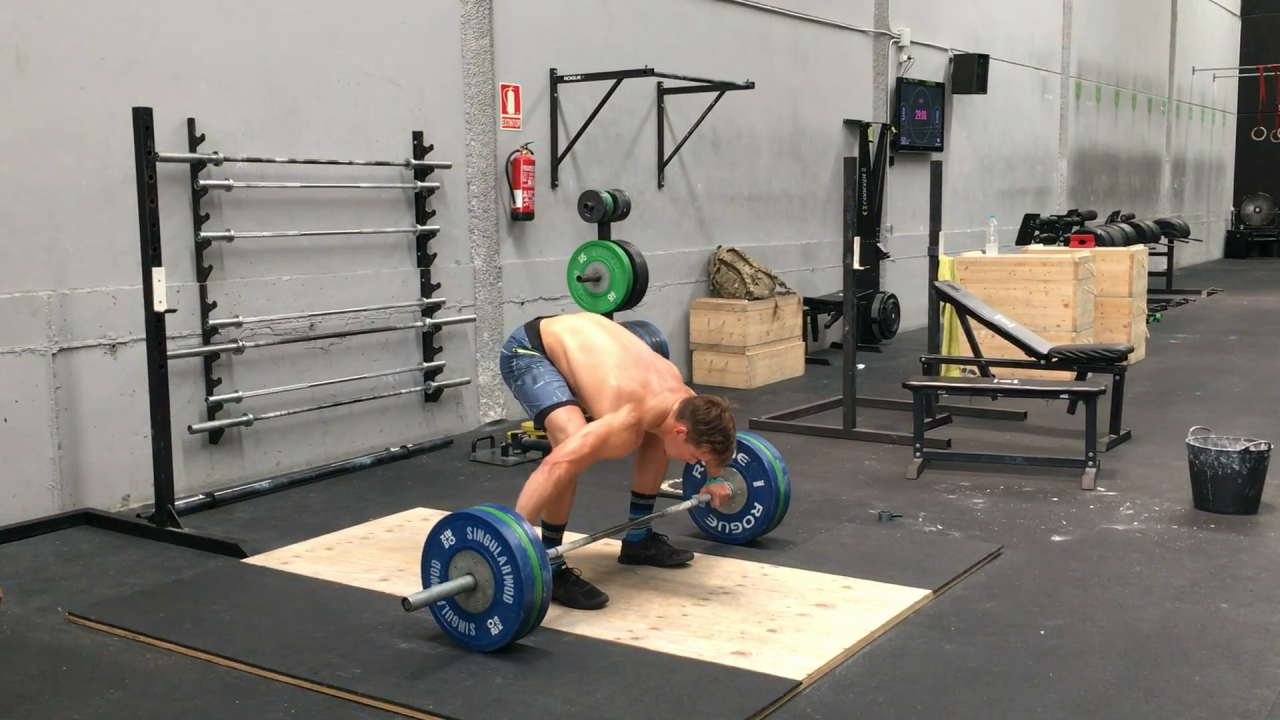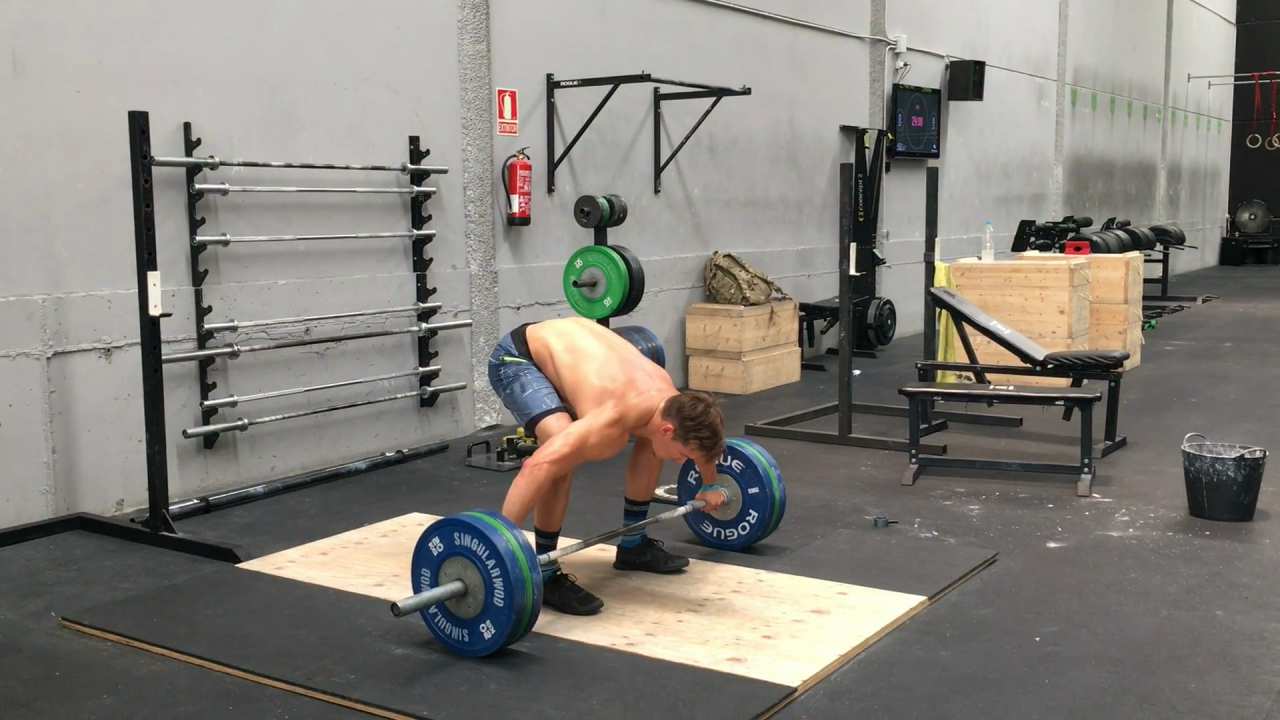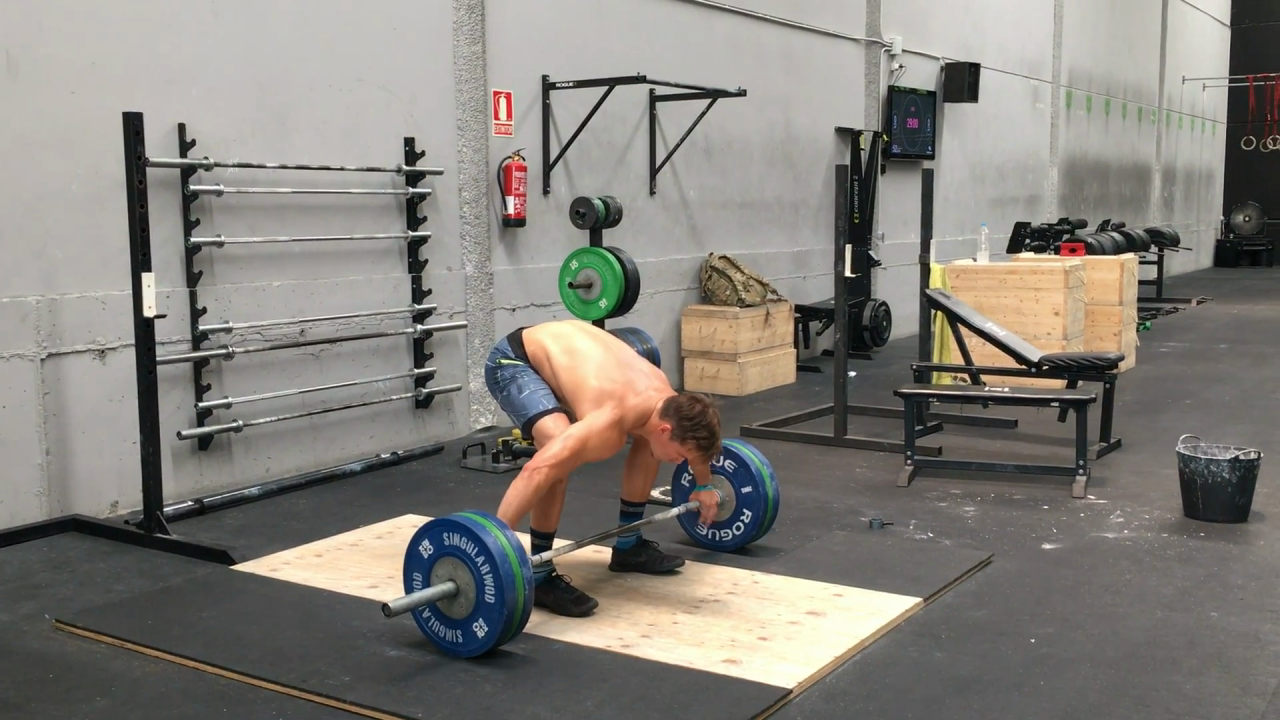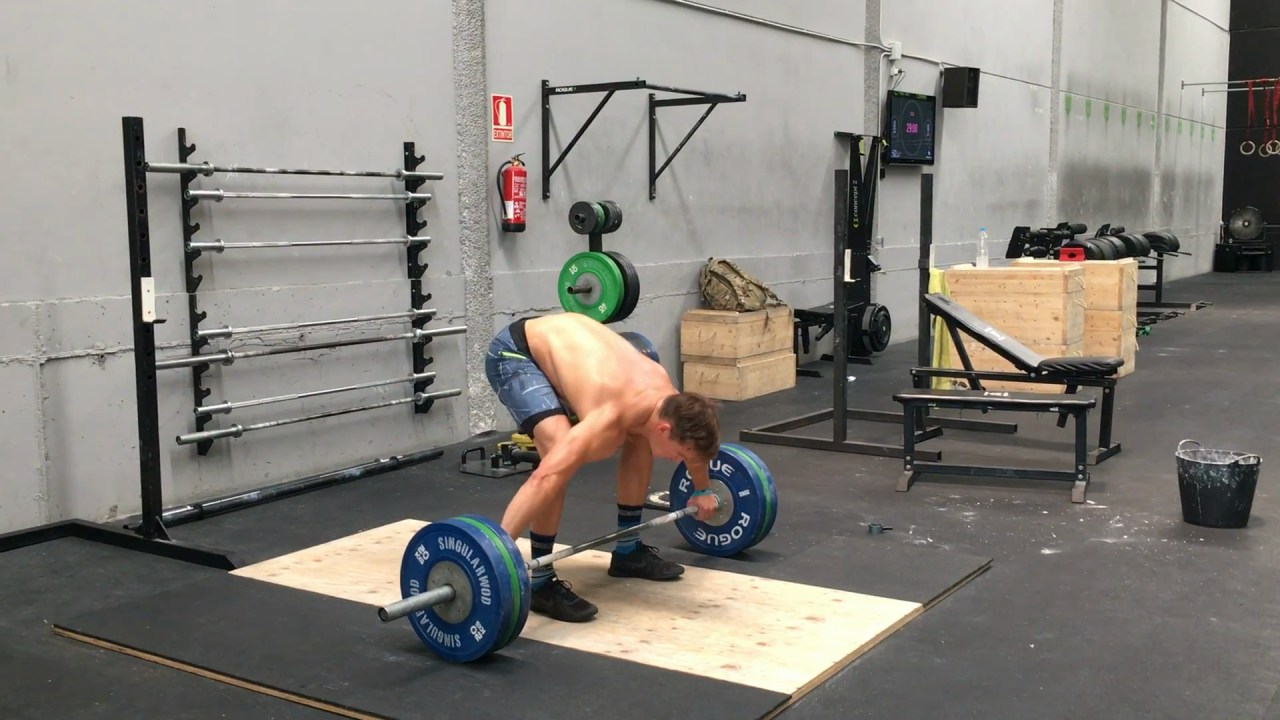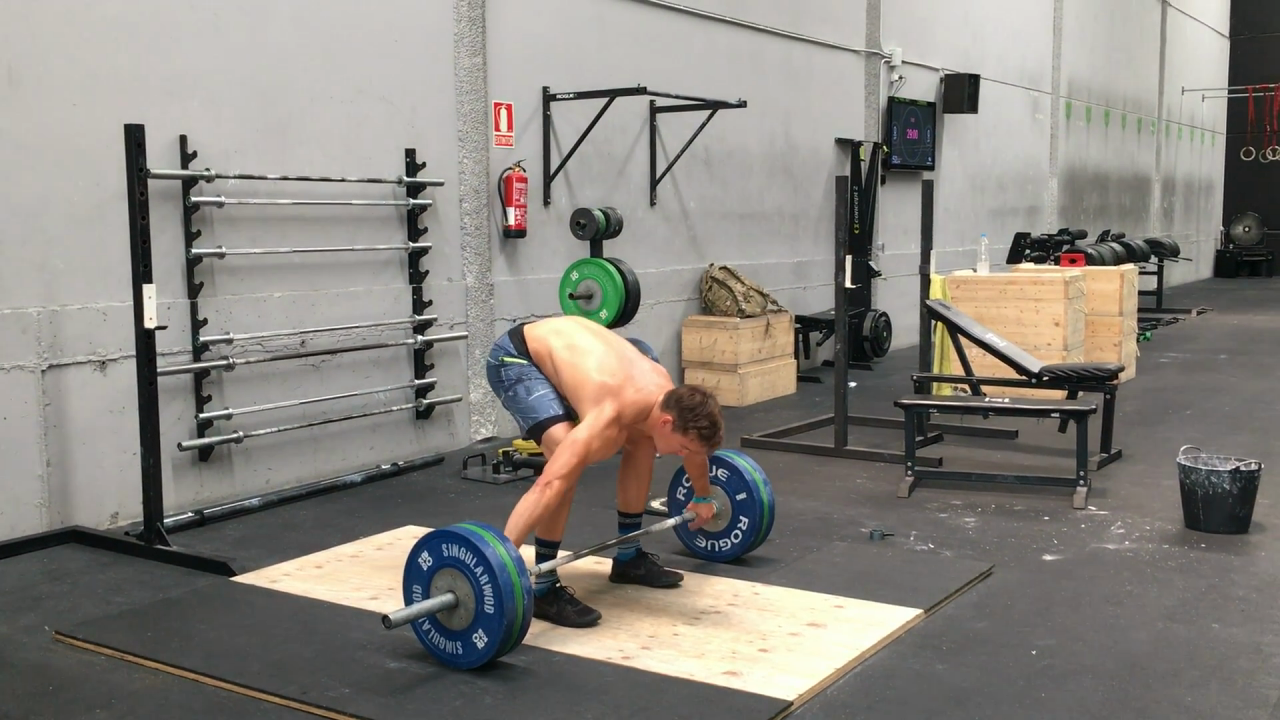
dt=0.5s
person 1, frame 1
left shoulder: (683, 400)
right shoulder: (626, 425)
left elbow: (709, 430)
right elbow: (554, 466)
left wrist: (714, 478)
right hip: (528, 351)
right knee: (572, 439)
left ankle: (638, 540)
right ankle: (550, 569)
person 1, frame 2
left shoulder: (671, 403)
right shoulder: (612, 424)
left elbow: (702, 436)
right elbow: (536, 468)
left wrist: (710, 486)
right hip: (517, 358)
left knee: (650, 442)
right knee: (562, 457)
left ankle: (633, 545)
right ankle: (545, 575)
person 1, frame 3
left shoulder: (667, 402)
right shoulder: (609, 424)
left elbow: (695, 441)
right elbow: (535, 471)
left wrist: (704, 487)
right hip: (513, 361)
left knee: (647, 441)
right knee: (557, 457)
left ankle: (629, 547)
right ankle: (541, 578)
person 1, frame 4
left shoulder: (669, 401)
right shoulder: (610, 419)
left elbow: (693, 442)
right elbow: (544, 480)
left wrist: (703, 491)
left hip: (563, 338)
right hip: (514, 353)
left knee: (640, 442)
right knee: (558, 444)
left ankle: (628, 551)
right ankle: (540, 583)
person 1, frame 5
left shoulder: (670, 400)
right shoulder: (611, 419)
left elbow: (694, 452)
right elbow: (548, 485)
left wrist: (703, 498)
right hip: (515, 358)
left knee: (642, 443)
right knee: (565, 454)
left ankle: (628, 558)
right ankle: (543, 589)
